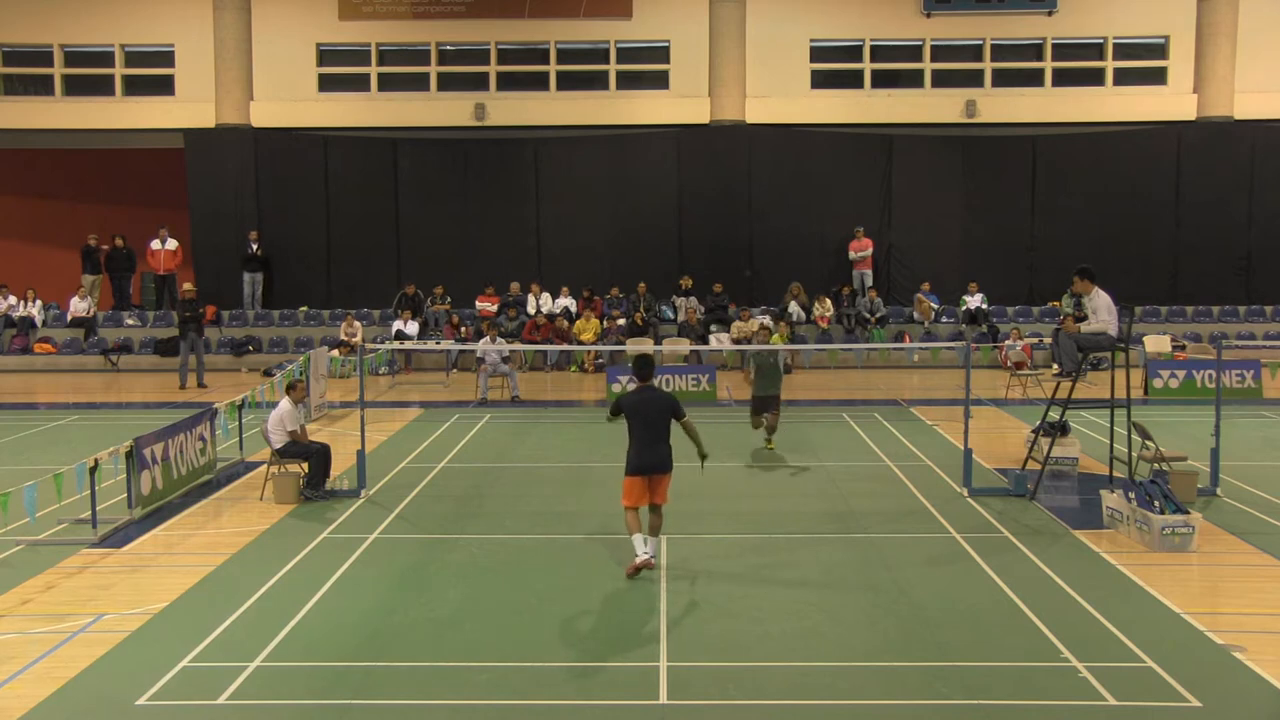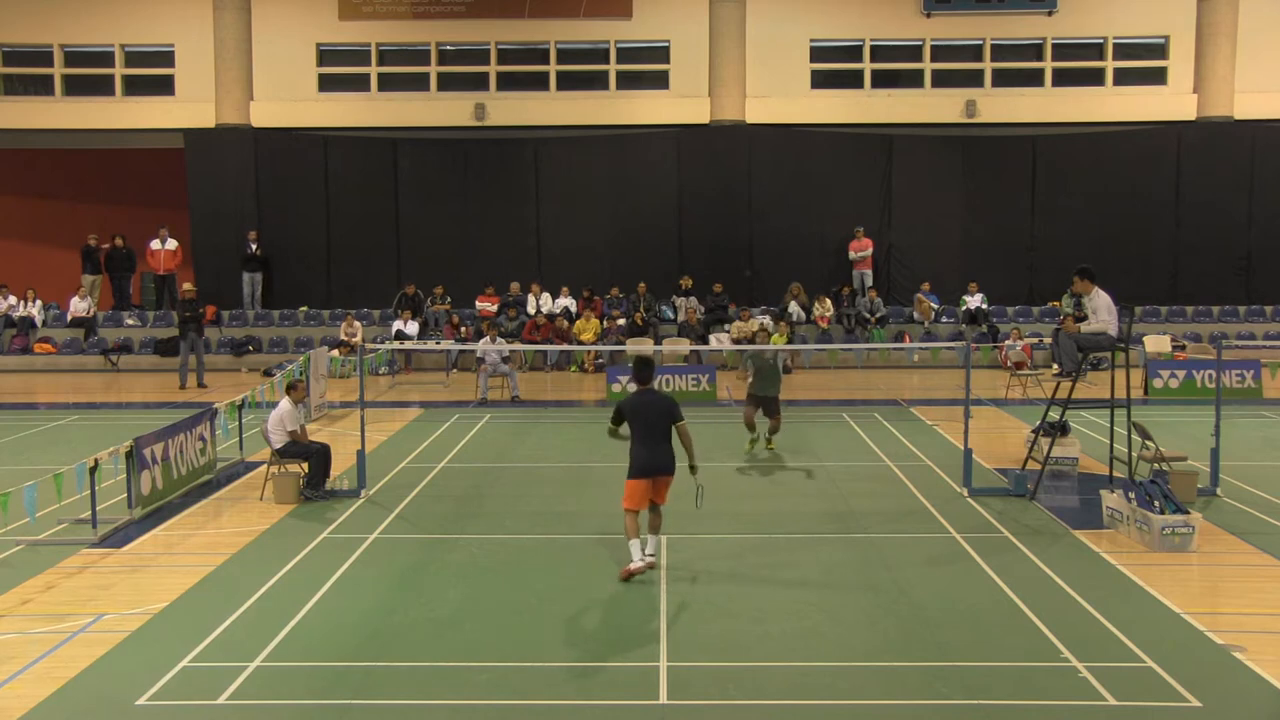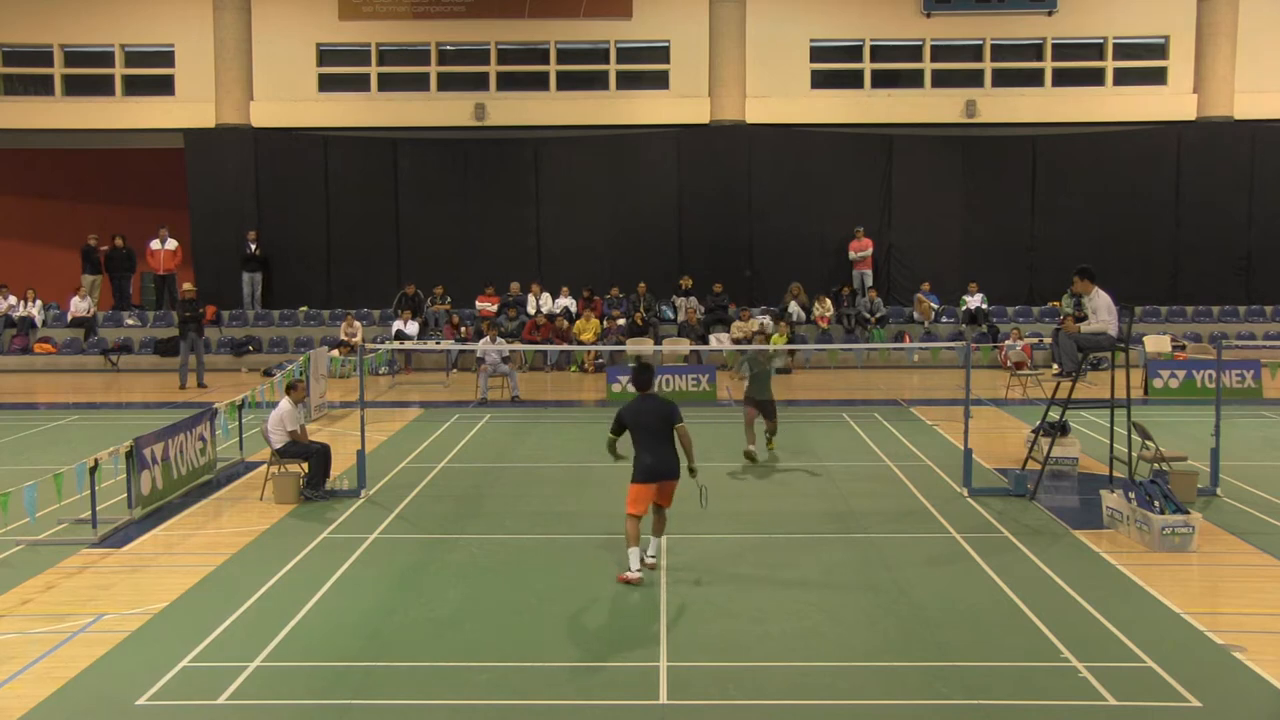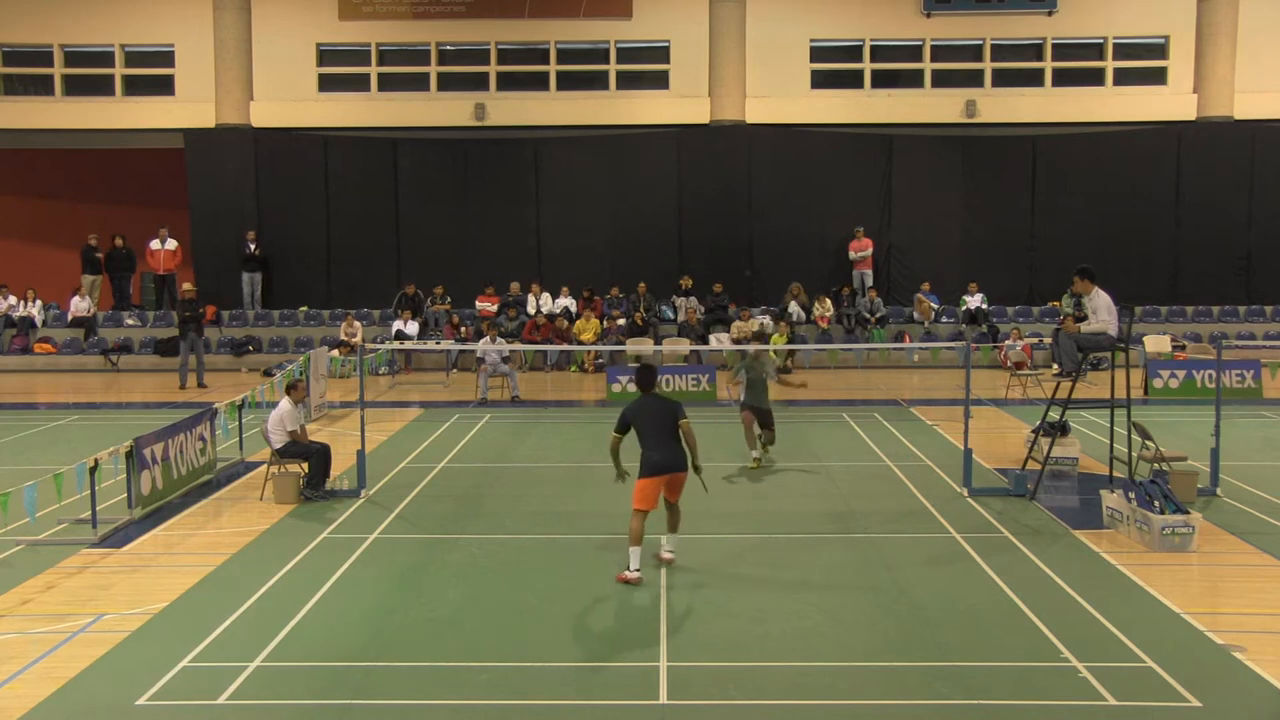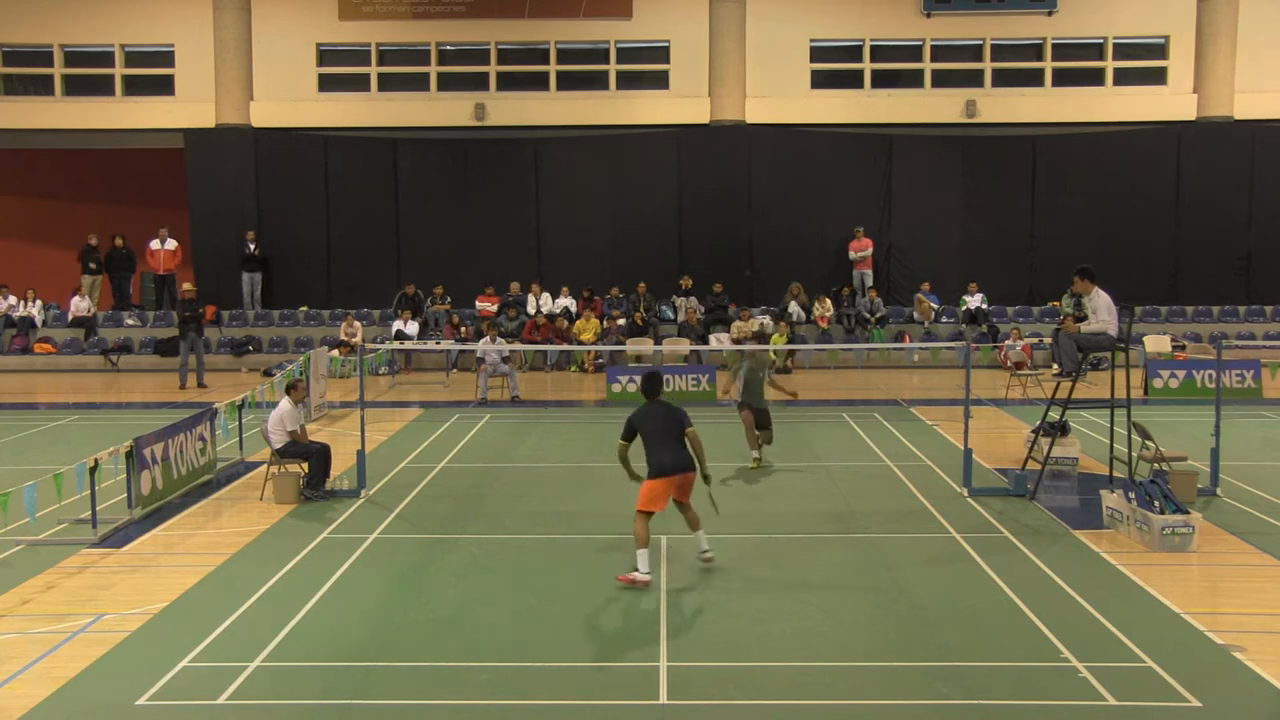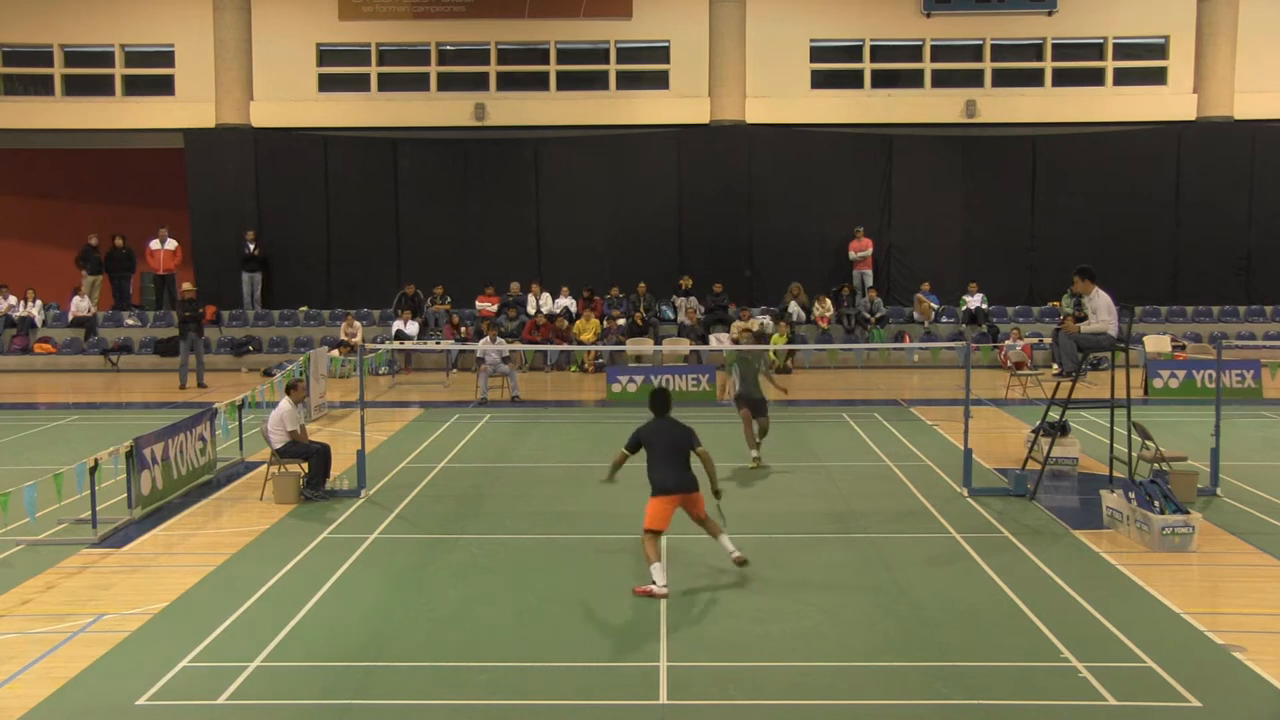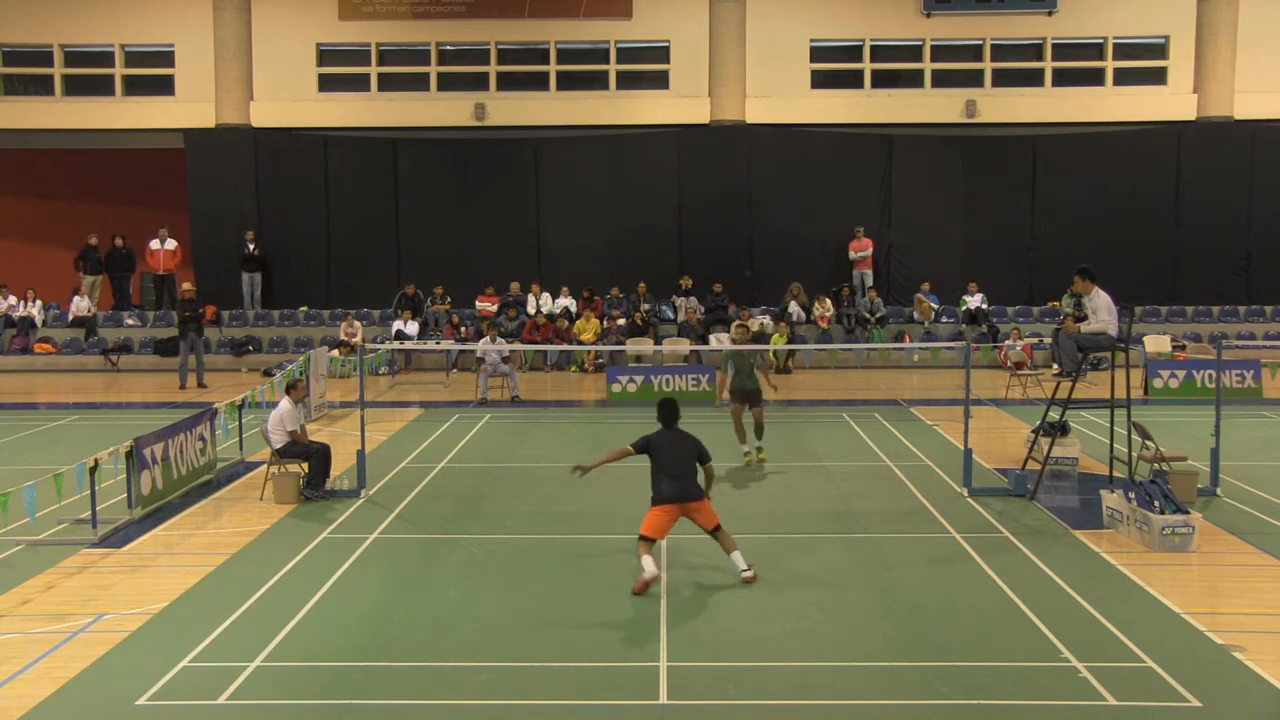
dt=0.1s
person 1, frame 1
left shoulder: (625, 399)
right shoulder: (668, 399)
left elbow: (610, 418)
right elbow: (688, 427)
right wrist: (701, 450)
left hip: (637, 463)
right hip: (663, 462)
left knee: (631, 509)
right knee: (656, 508)
left ankle: (641, 553)
right ankle: (650, 554)
person 1, frame 2
left shoulder: (625, 404)
right shoulder: (668, 401)
left elbow: (611, 431)
right elbow: (683, 432)
left wrist: (623, 436)
right wrist: (692, 461)
left hip: (640, 465)
right hip: (666, 464)
left knee: (631, 512)
right knee: (655, 507)
left ankle: (637, 560)
right ankle: (650, 555)
person 1, frame 3
left shoulder: (626, 411)
right shoulder: (669, 406)
left elbow: (610, 443)
right elbow: (683, 433)
left wrist: (616, 455)
right wrist: (692, 463)
left hip: (645, 470)
right hip: (671, 468)
left knee: (633, 518)
right knee: (660, 509)
left ankle: (634, 569)
right ankle: (652, 556)
person 1, frame 4
left shoulder: (630, 410)
right shoulder: (673, 405)
left elbow: (614, 444)
right elbow: (687, 430)
left wrist: (618, 468)
right wrist: (695, 460)
left hip: (652, 465)
right hip: (678, 463)
left knee: (638, 515)
right knee: (672, 504)
left ankle: (633, 570)
right ankle: (669, 551)
person 1, frame 5
left shoulder: (636, 417)
right shoulder: (677, 412)
left elbow: (622, 451)
right elbow: (693, 437)
left wrist: (630, 472)
right wrist: (704, 469)
left hip: (660, 471)
right hip: (685, 467)
left knee: (641, 518)
right knee: (684, 505)
left ankle: (642, 572)
right ankle: (704, 550)
person 1, frame 6
left shoulder: (643, 431)
right shoulder: (685, 430)
left elbow: (620, 458)
right elbow: (704, 456)
left wrist: (610, 475)
right wrist: (715, 486)
left hip: (663, 490)
right hip: (689, 486)
left knee: (649, 538)
right knee: (703, 520)
left ankle: (659, 585)
right ankle: (734, 553)
person 1, frame 7
left shoulder: (651, 439)
right shoulder: (694, 441)
left elbow: (622, 452)
right elbow: (710, 471)
left wrist: (591, 465)
right wrist: (707, 491)
left hip: (664, 499)
right hip: (694, 496)
left knee: (644, 544)
right knee: (719, 532)
left ankle: (650, 571)
right ankle: (744, 570)
